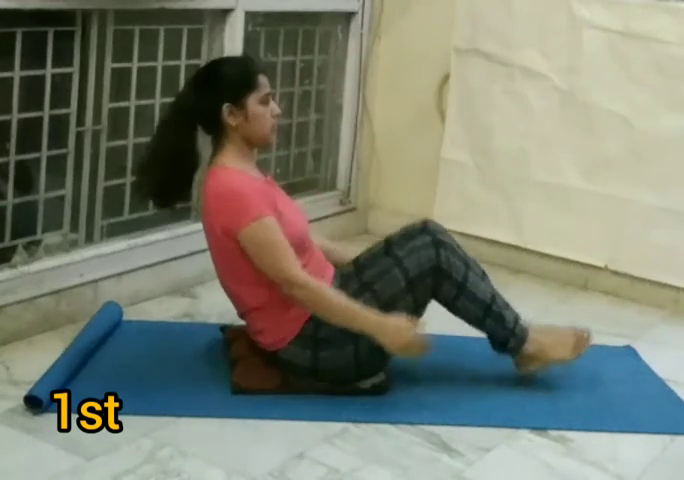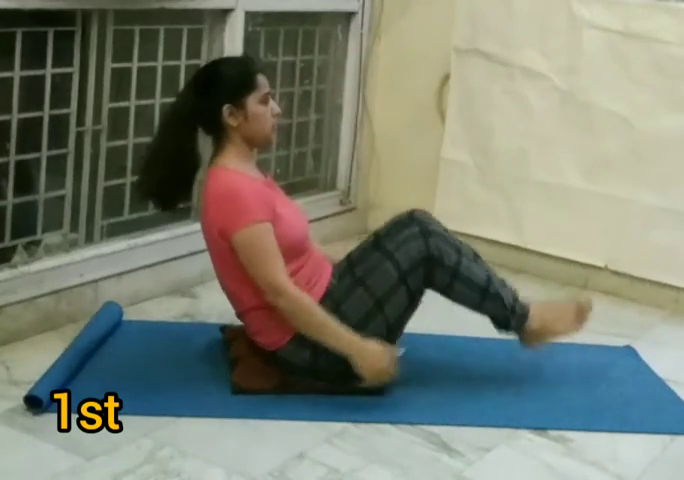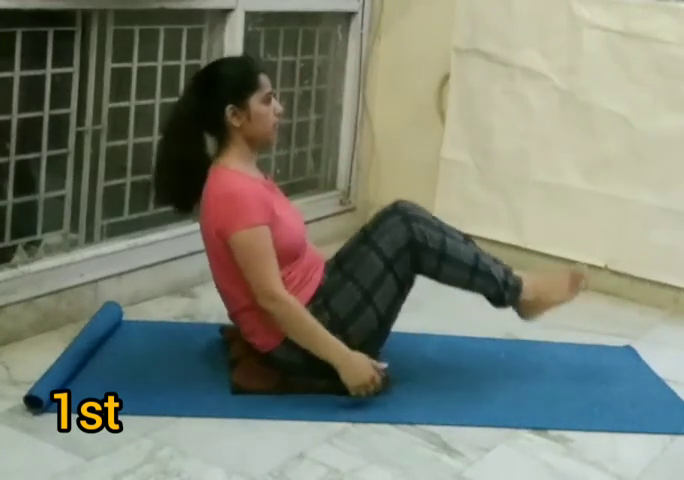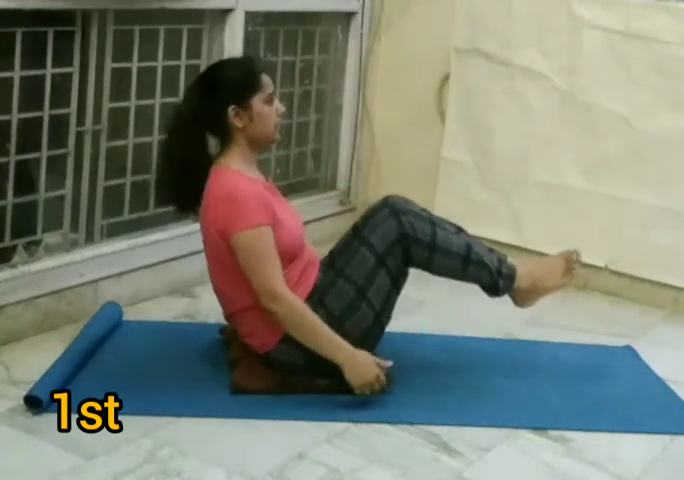
dt=0.2s
person 1, frame 1
left shoulder: (242, 175)
right shoulder: (234, 190)
right elbow: (293, 283)
left wrist: (358, 265)
right wrist: (379, 327)
left hip: (319, 311)
right hip: (310, 341)
left knee: (424, 236)
right knee: (430, 254)
left ankle: (515, 335)
right ankle: (522, 343)
person 1, frame 2
left shoulder: (241, 174)
right shoulder: (235, 191)
right elbow: (278, 292)
left wrist: (362, 268)
right wrist: (356, 347)
left hip: (319, 301)
right hip: (307, 340)
left knee: (414, 227)
right knee: (422, 242)
left ankle: (519, 314)
right ankle: (525, 321)
person 1, frame 3
left shoulder: (239, 175)
right shoulder: (235, 192)
right elbow: (271, 297)
left wrist: (361, 281)
right wrist: (343, 357)
left hip: (312, 306)
right hip: (299, 341)
left knee: (401, 220)
right knee: (404, 227)
left ankle: (513, 288)
right ankle: (518, 291)
person 1, frame 4
left shoulder: (239, 176)
right shoulder: (236, 192)
right elbow: (274, 297)
left wrist: (368, 285)
right wrist: (347, 356)
left hip: (309, 312)
right hip: (297, 342)
left knee: (393, 217)
right knee: (395, 221)
left ankle: (505, 275)
right ankle: (512, 280)
